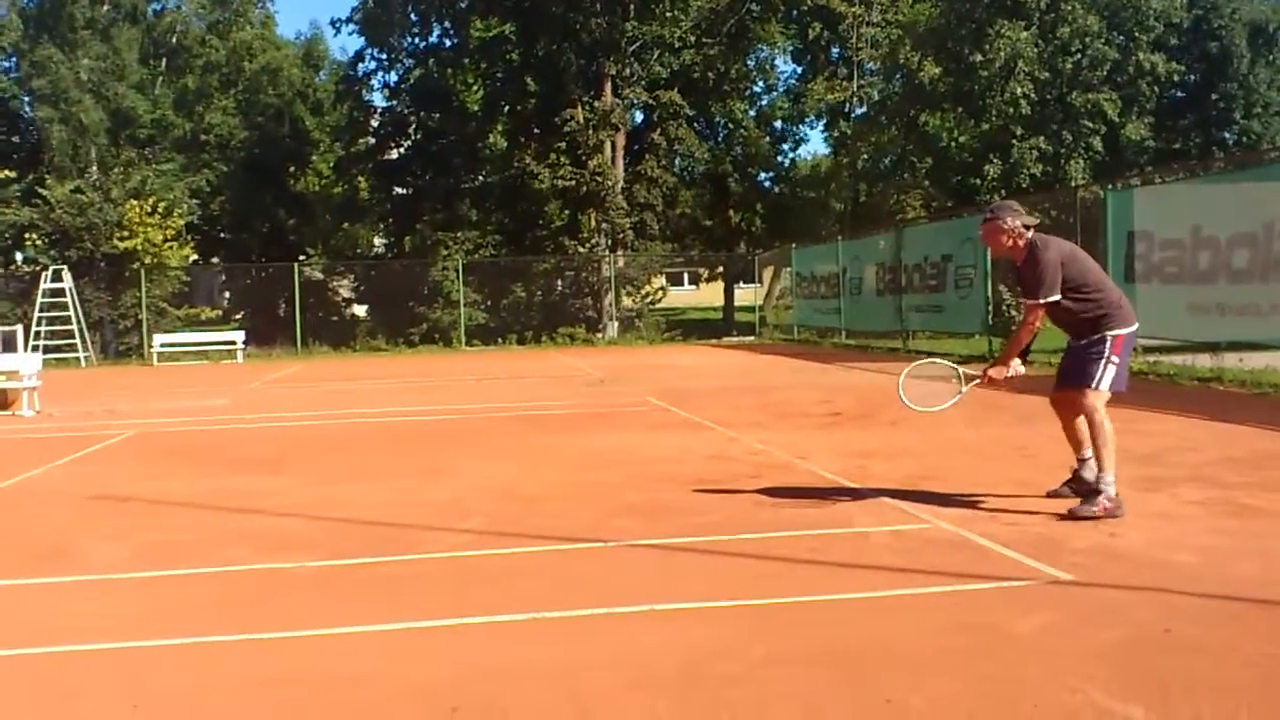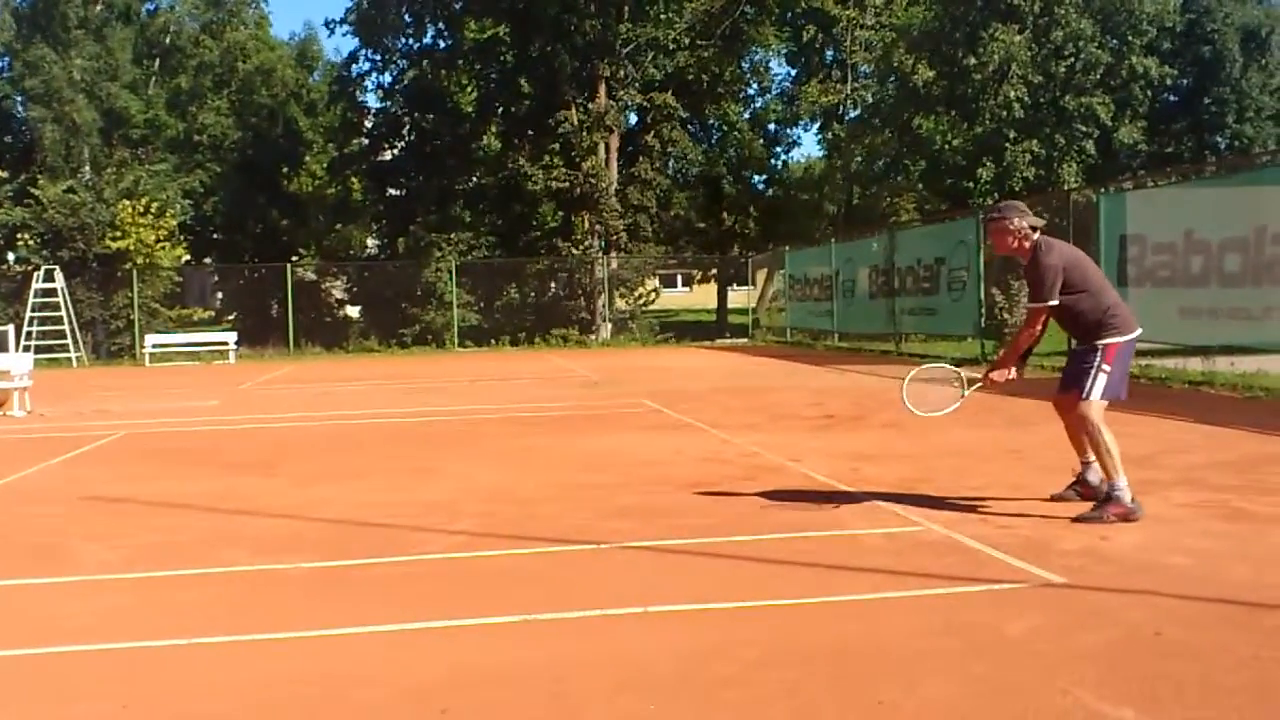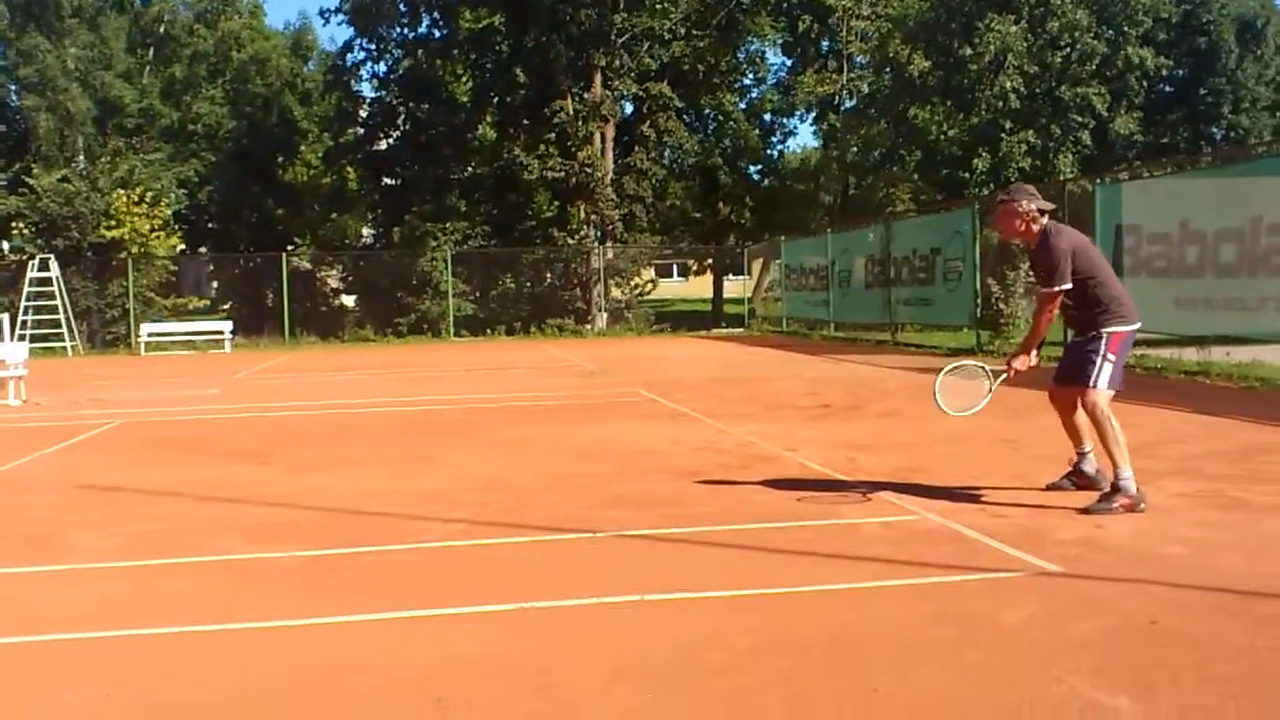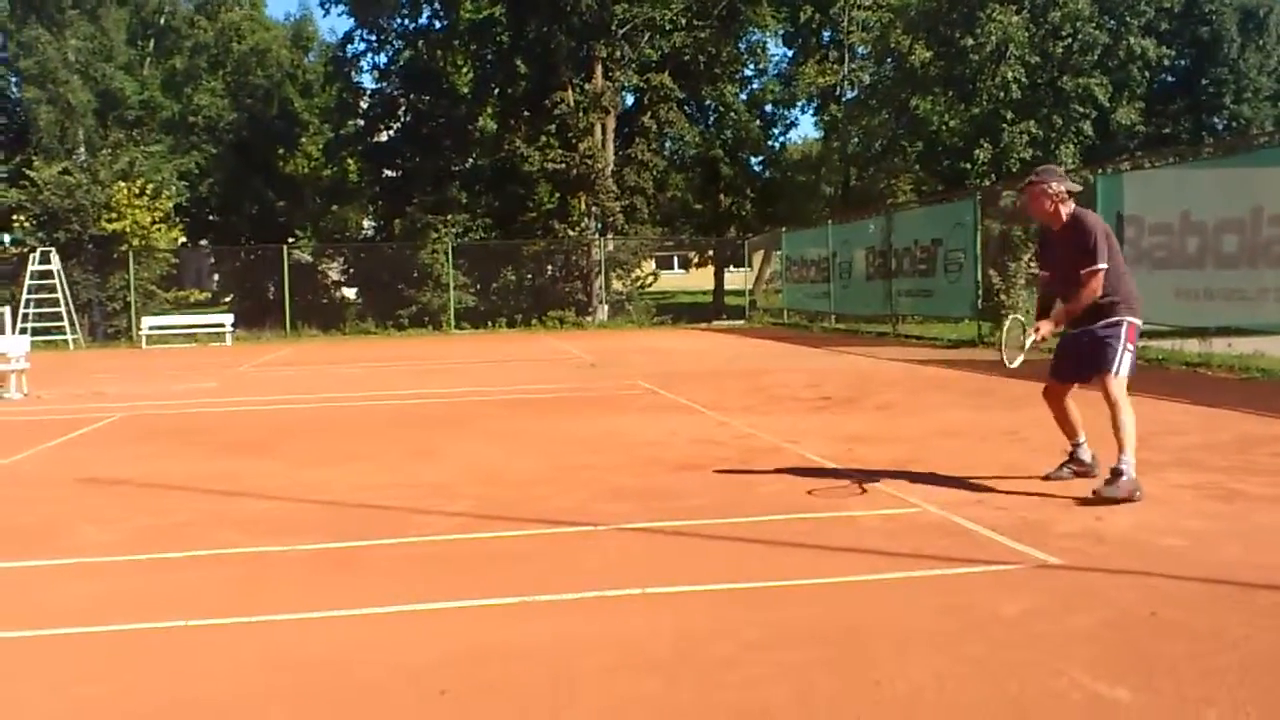
dt=0.4s
person 1, frame 1
left shoulder: (1045, 255)
right shoulder: (1026, 261)
left elbow: (1032, 322)
right elbow: (1032, 319)
left wrist: (1001, 363)
right wrist: (1016, 358)
left hip: (1110, 328)
right hip: (1085, 333)
left knee: (1091, 404)
right knee: (1063, 401)
left ankle: (1107, 492)
right ankle: (1086, 476)
person 1, frame 2
left shoulder: (1047, 260)
right shoulder: (1034, 260)
left elbow: (1033, 326)
right elbow: (1036, 323)
left wrist: (1002, 365)
right wrist: (1018, 361)
left hip: (1111, 334)
right hip: (1091, 336)
left knee: (1087, 412)
right knee: (1065, 404)
left ankle: (1122, 499)
right ankle: (1091, 479)
person 1, frame 3
left shoulder: (1057, 243)
right shoulder: (1038, 246)
left elbow: (1050, 309)
right elbow: (1045, 305)
left wrist: (1024, 353)
right wrist: (1033, 349)
left hip: (1110, 324)
right hip: (1087, 327)
left knee: (1093, 401)
right knee: (1061, 396)
left ankle: (1127, 489)
right ankle: (1087, 469)
person 1, frame 4
left shoulder: (1088, 226)
right shoulder: (1048, 235)
left elbow: (1094, 287)
right elbow: (1049, 284)
left wrist: (1053, 321)
right wrist: (1043, 321)
left hip: (1114, 316)
right hip: (1079, 324)
left knee: (1111, 388)
right knee: (1054, 391)
left ankle: (1126, 475)
right ankle: (1083, 457)
